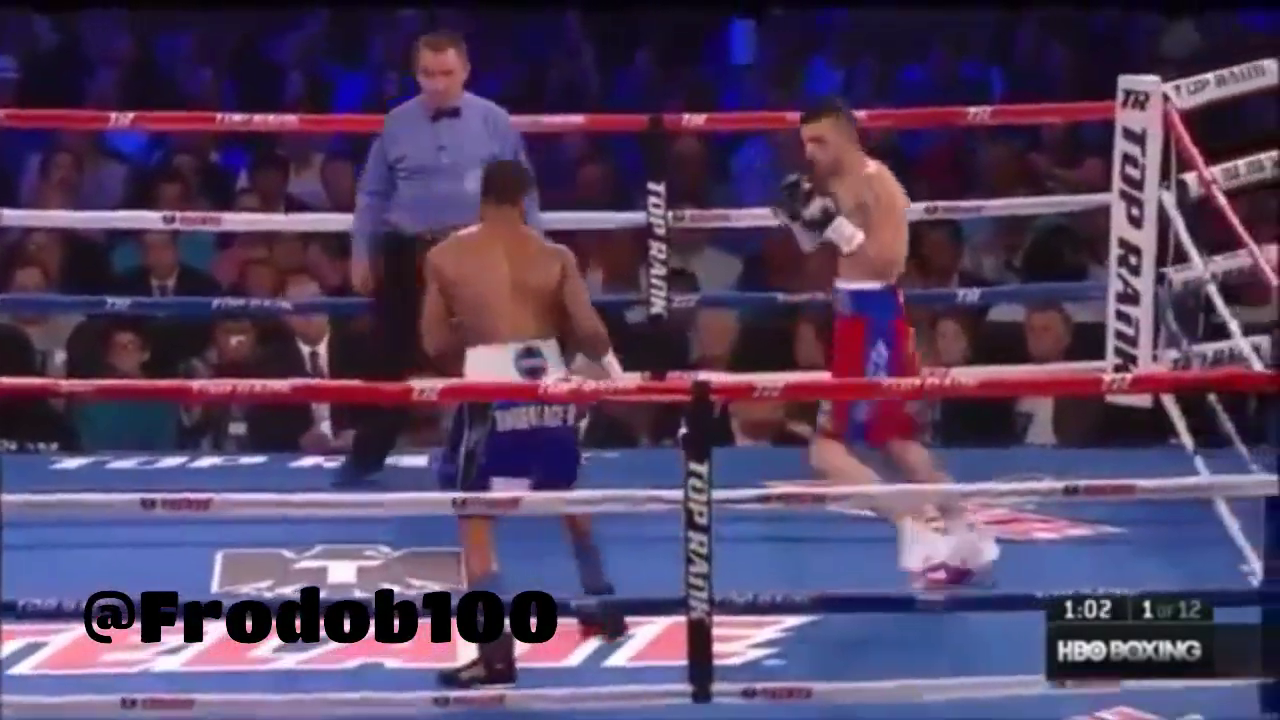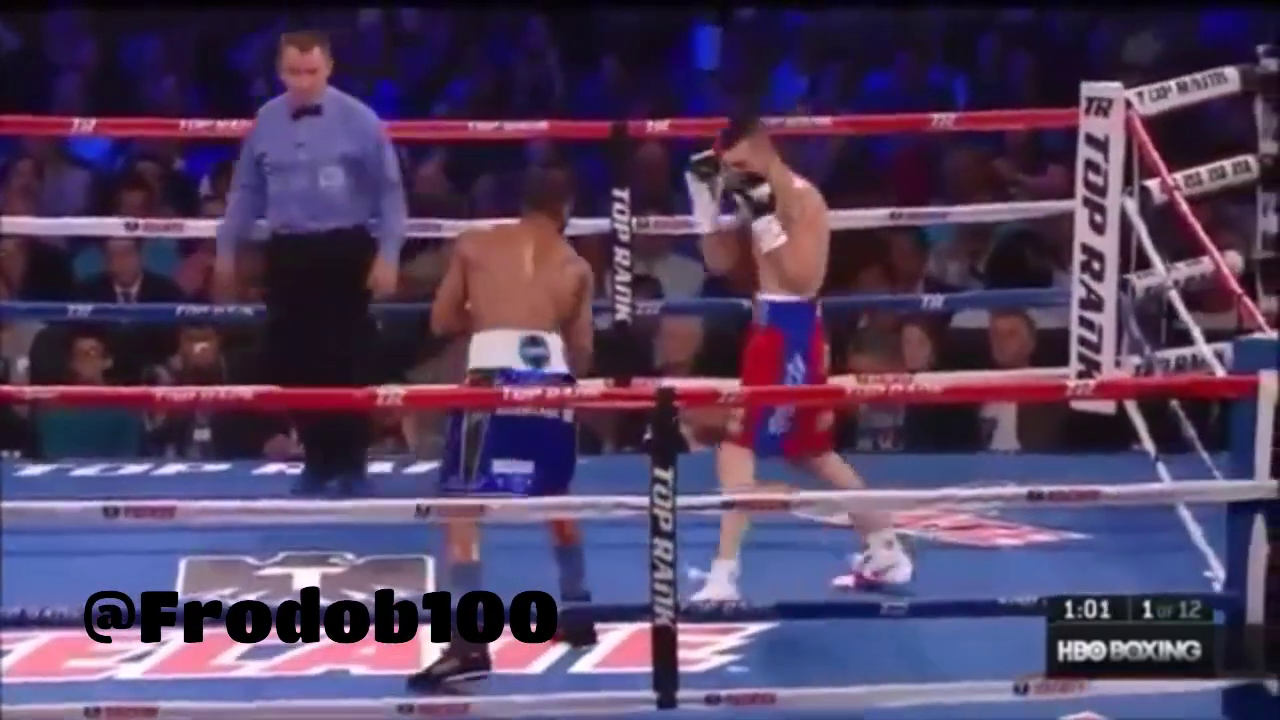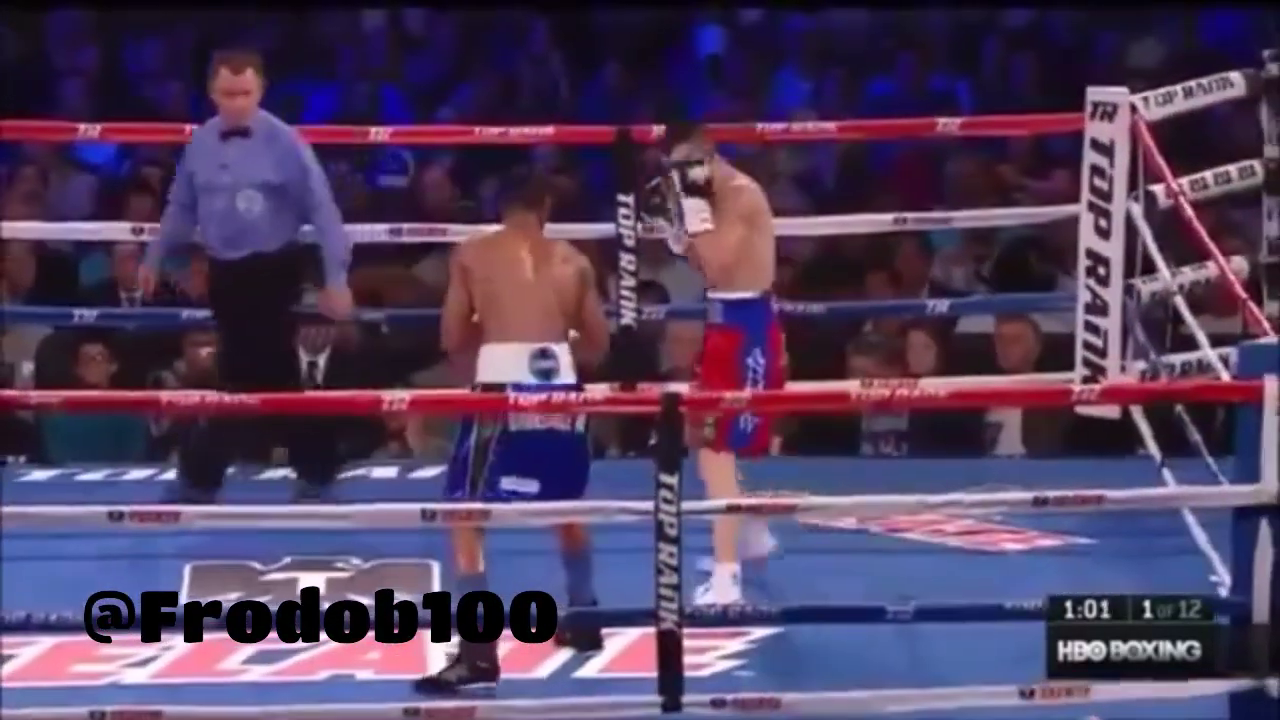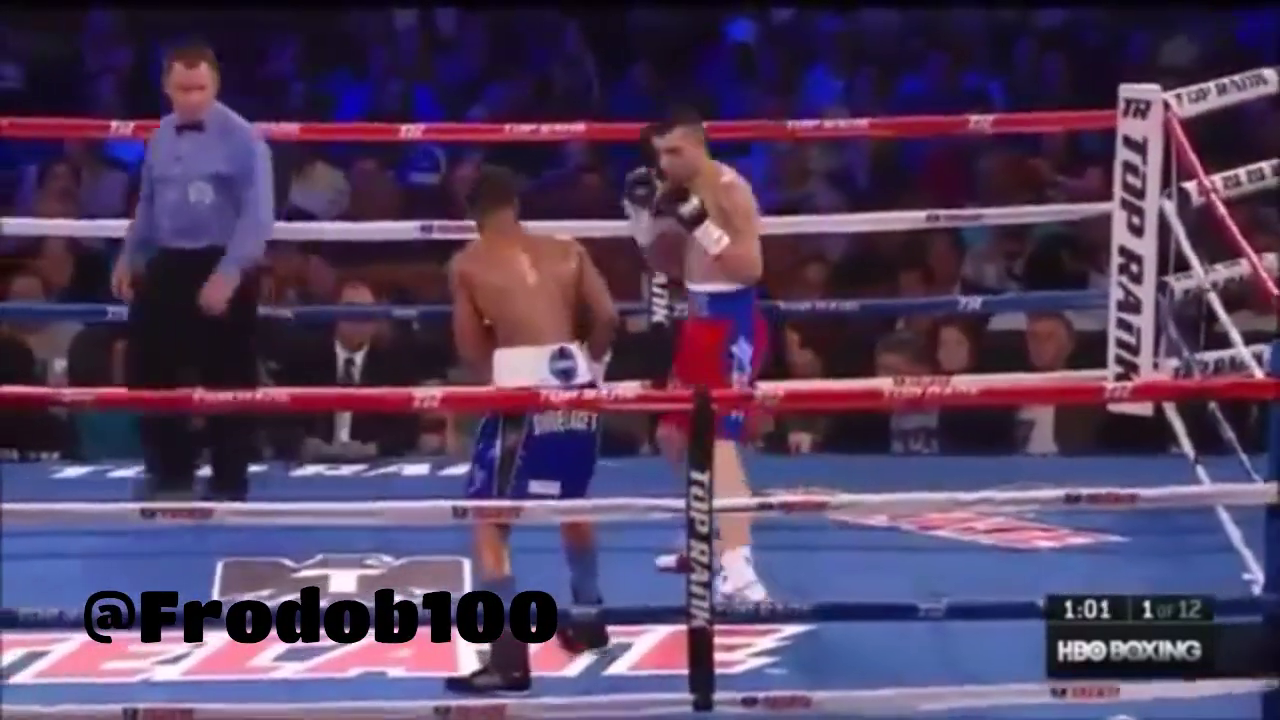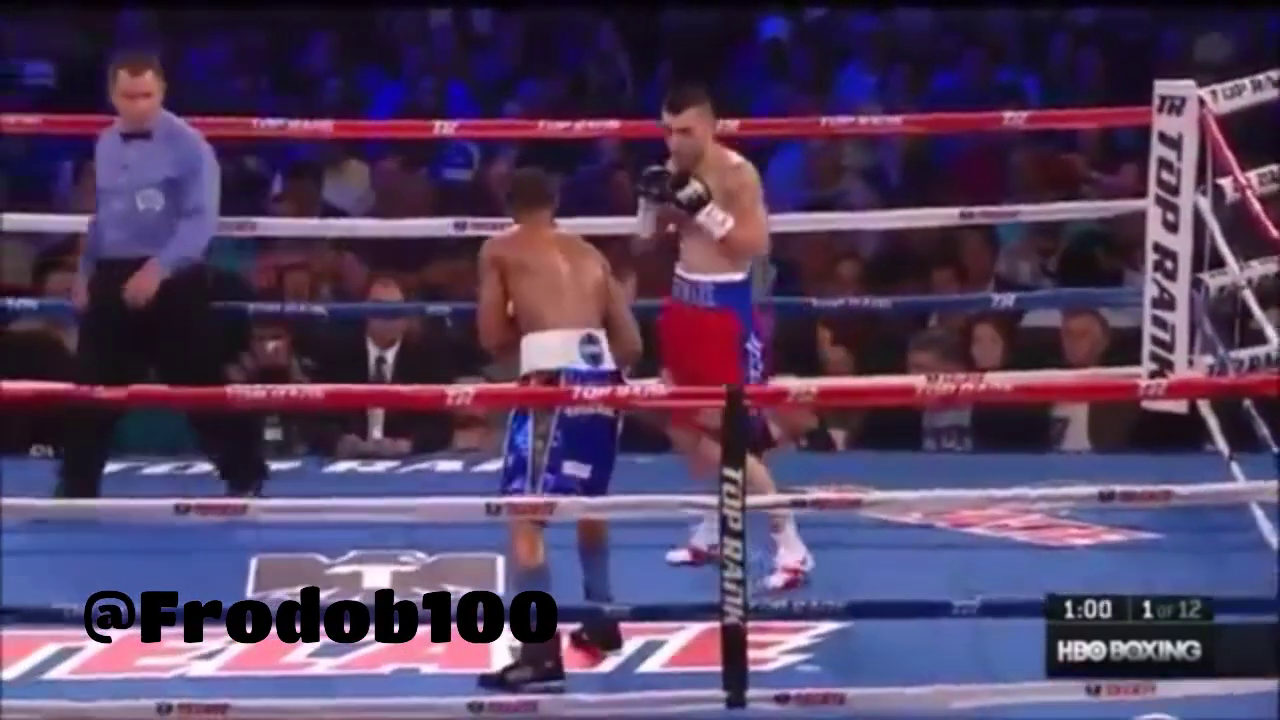
dt=0.3s
person 1, frame 1
left shoulder: (445, 256)
right shoulder: (556, 256)
left elbow: (435, 343)
right elbow: (588, 328)
right wrist: (603, 360)
left hip: (490, 390)
right hip: (550, 384)
left knee: (474, 517)
right knee: (563, 498)
left ankle: (495, 652)
right ankle: (601, 607)
person 1, frame 2
left shoulder: (473, 244)
right shoulder: (576, 266)
left elbow: (442, 322)
right elbow: (582, 355)
left hip: (494, 376)
right hip: (552, 379)
left knee: (463, 507)
right knee: (556, 499)
left ankle: (468, 643)
right ankle: (576, 617)
person 1, frame 3
left shoulder: (470, 254)
right shoulder: (574, 262)
left elbow: (453, 340)
right elbow: (597, 347)
left hip: (503, 389)
right hip: (560, 389)
left knee: (465, 519)
right knee: (565, 504)
left ankle: (477, 652)
right ankle: (583, 622)
person 1, frame 4
left shoulder: (466, 264)
right shoulder: (566, 249)
left elbow: (471, 350)
right elbow: (607, 317)
left hip: (522, 392)
right hip: (575, 387)
left knee: (488, 522)
right knee: (571, 502)
left ankle: (510, 660)
right ankle: (586, 619)
person 1, frame 5
left shoulder: (500, 250)
right shoulder: (591, 256)
left elbow: (491, 335)
right elbow: (630, 342)
left hip: (551, 379)
right hip: (602, 376)
left knee: (525, 513)
right knee: (587, 500)
left ankle: (541, 654)
right ankle: (601, 621)
person 2, frame 1
left shoulder: (877, 184)
right shoulder: (831, 186)
left elbow: (889, 261)
left wrist: (833, 224)
right wrist: (805, 225)
left hip: (876, 323)
right hip: (852, 318)
left knee: (828, 451)
right knee: (898, 442)
left ankle: (918, 535)
right ankle: (967, 539)
person 2, frame 2
left shoulder: (800, 198)
right shoulder: (762, 197)
left elbow: (800, 277)
right elbow: (719, 259)
left wrist: (762, 217)
right wrist: (704, 194)
left hip: (790, 335)
right hip: (775, 331)
left knee: (735, 452)
right knee: (815, 454)
left ankle: (722, 579)
right ankle: (885, 552)
person 2, frame 3
left shoulder: (741, 195)
right shoulder: (713, 195)
left elbow: (717, 266)
right elbow: (701, 260)
left wrist: (693, 202)
right wrist: (676, 214)
left hip: (746, 332)
right hip: (728, 326)
left knee: (716, 456)
right knee: (702, 437)
left ankle: (724, 582)
right ankle: (750, 530)
person 2, frame 4
left shoulder: (731, 190)
right shoulder: (675, 189)
left elbow: (751, 267)
right elbow: (659, 260)
left wrist: (699, 223)
right wrist: (640, 210)
left hip: (732, 324)
right hip: (699, 321)
left knee: (715, 444)
right knee: (672, 433)
left ankle: (739, 574)
right ankle: (713, 539)
person 2, frame 5
left shoulder: (737, 173)
right shoulder: (677, 170)
left elbow: (756, 247)
left wrist: (703, 207)
right wrist: (651, 202)
left hip: (726, 311)
right hip: (684, 305)
left knee: (725, 442)
right knee: (683, 429)
left ankle: (790, 544)
right ankle: (715, 528)
person 3, frame 1
left shoulder: (495, 123)
right shoulder: (397, 122)
left elbow: (521, 192)
right elbow: (373, 193)
right wrist: (361, 252)
right hip: (409, 254)
right knee: (389, 356)
right ankle: (366, 456)
person 3, frame 2
left shoulder: (359, 120)
right shoulder: (266, 122)
left elbow: (389, 190)
right elbow: (246, 190)
left wrist: (387, 255)
right wrist: (227, 247)
left hip: (344, 250)
right hip: (286, 251)
left knee: (344, 357)
right knee: (289, 361)
left ankle: (348, 463)
right ankle: (323, 460)
person 3, frame 3
left shoulder: (285, 144)
right shoulder: (201, 141)
left elbow: (323, 212)
right elbow: (182, 207)
left wrist: (336, 281)
right wrist: (154, 257)
left hip: (270, 272)
right hip: (224, 272)
left knee: (243, 378)
right knee: (269, 378)
left ankle: (197, 482)
right ankle: (317, 468)
person 3, frame 4
left shoulder: (241, 139)
right shoulder: (158, 135)
left elbow: (256, 216)
left wrist: (228, 275)
right wrist: (129, 257)
left hip: (222, 273)
right hip: (168, 268)
left knee: (225, 382)
right knee: (147, 371)
left ankle: (229, 484)
right ankle: (171, 474)
person 3, frame 5
left shoulder: (188, 146)
right shoulder: (105, 145)
left elbow: (201, 220)
left wrist: (158, 269)
right wrist: (86, 272)
left hip: (173, 282)
right hip: (113, 280)
left knee: (198, 386)
right knee: (94, 385)
left ankle: (245, 479)
right ankle: (77, 488)
